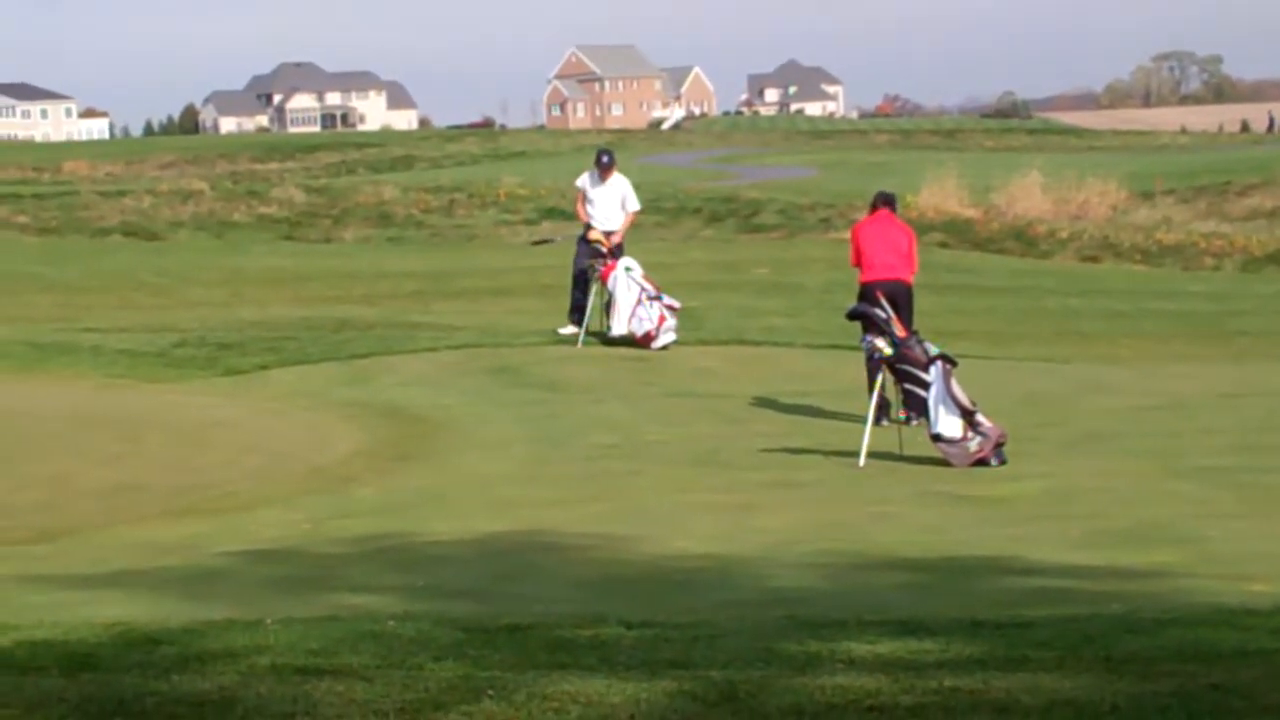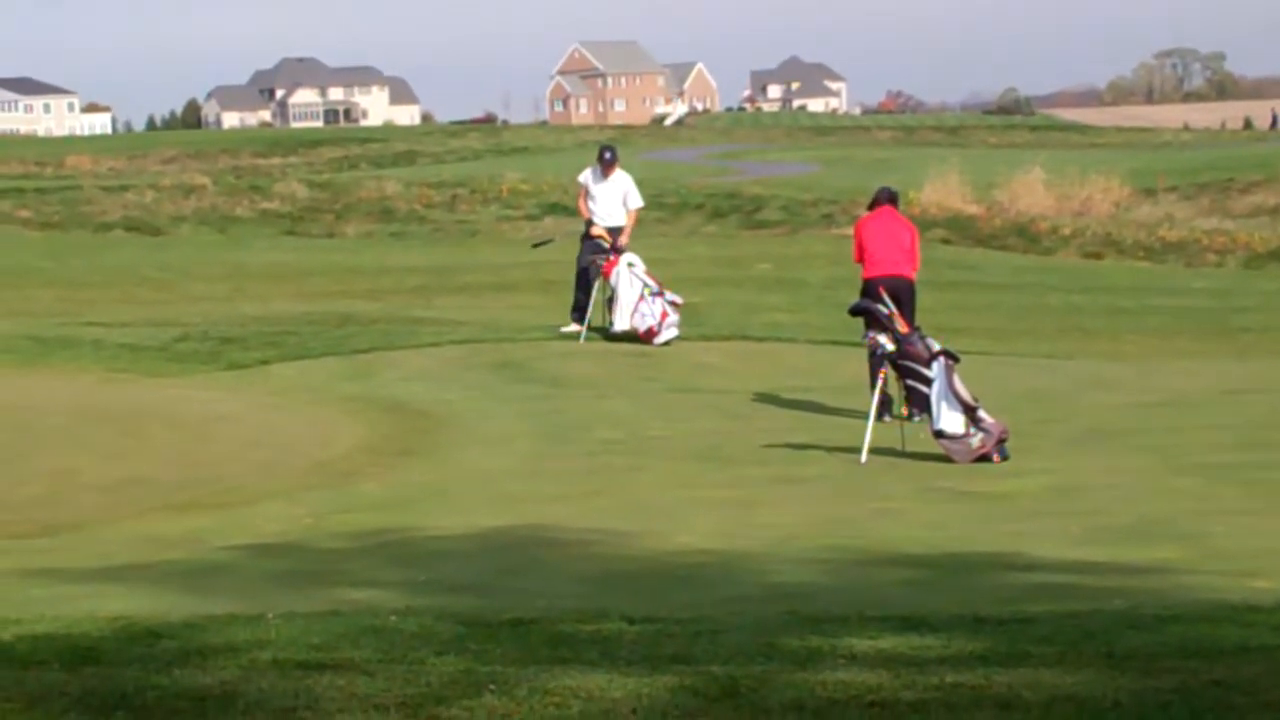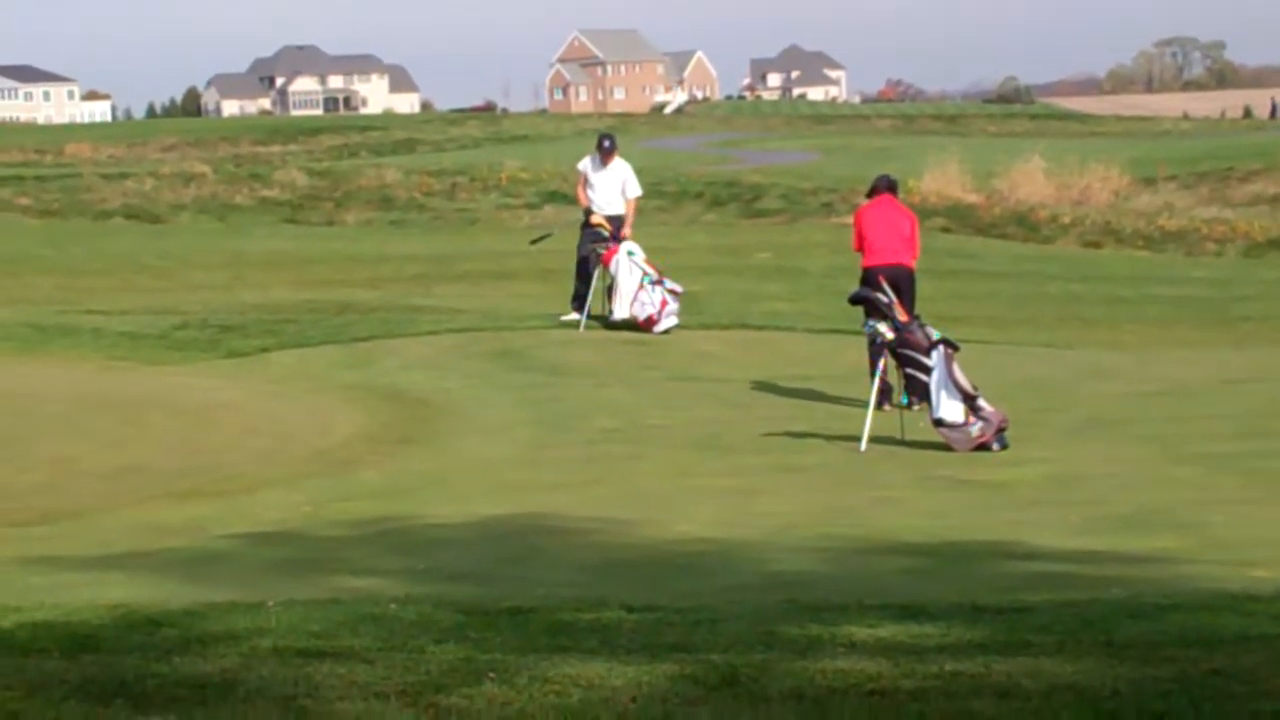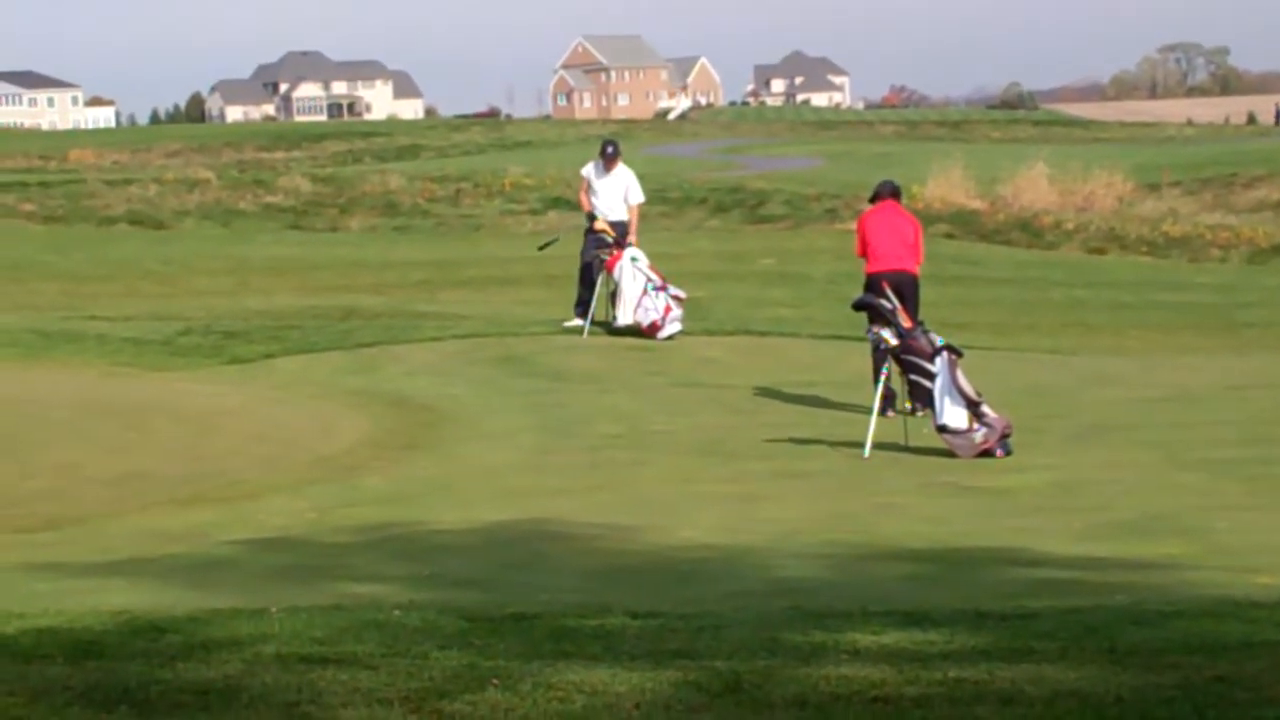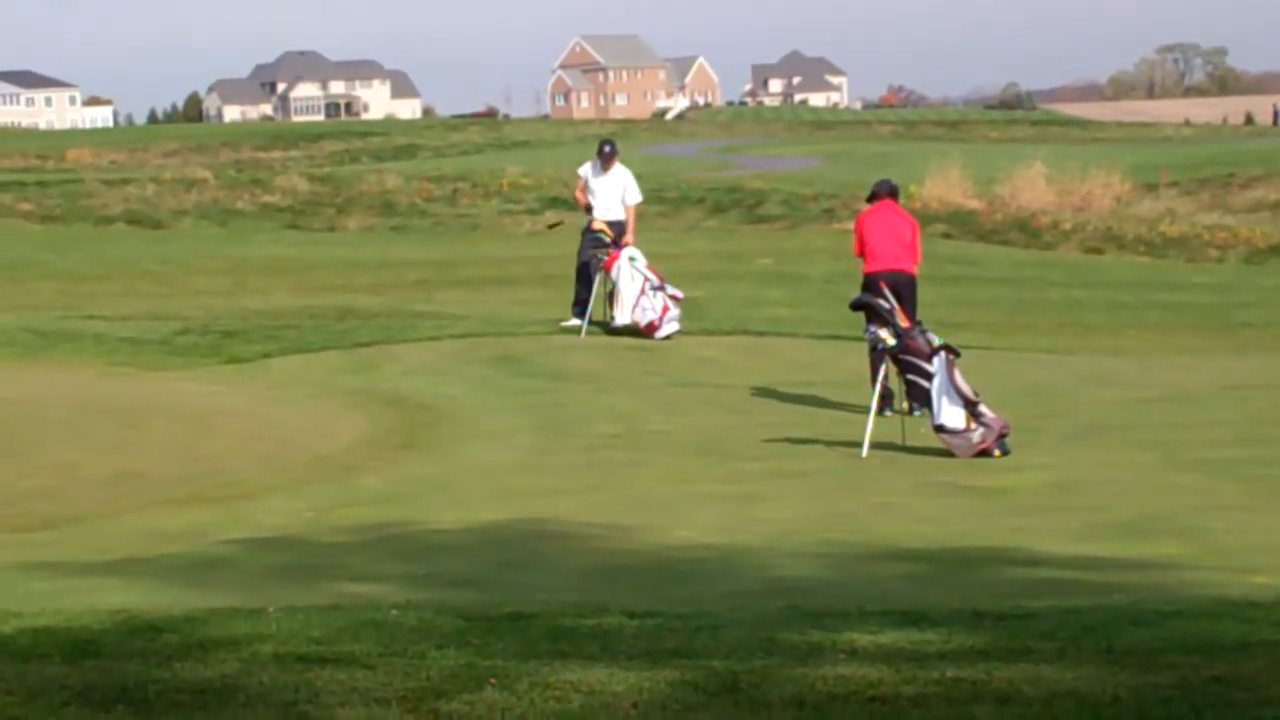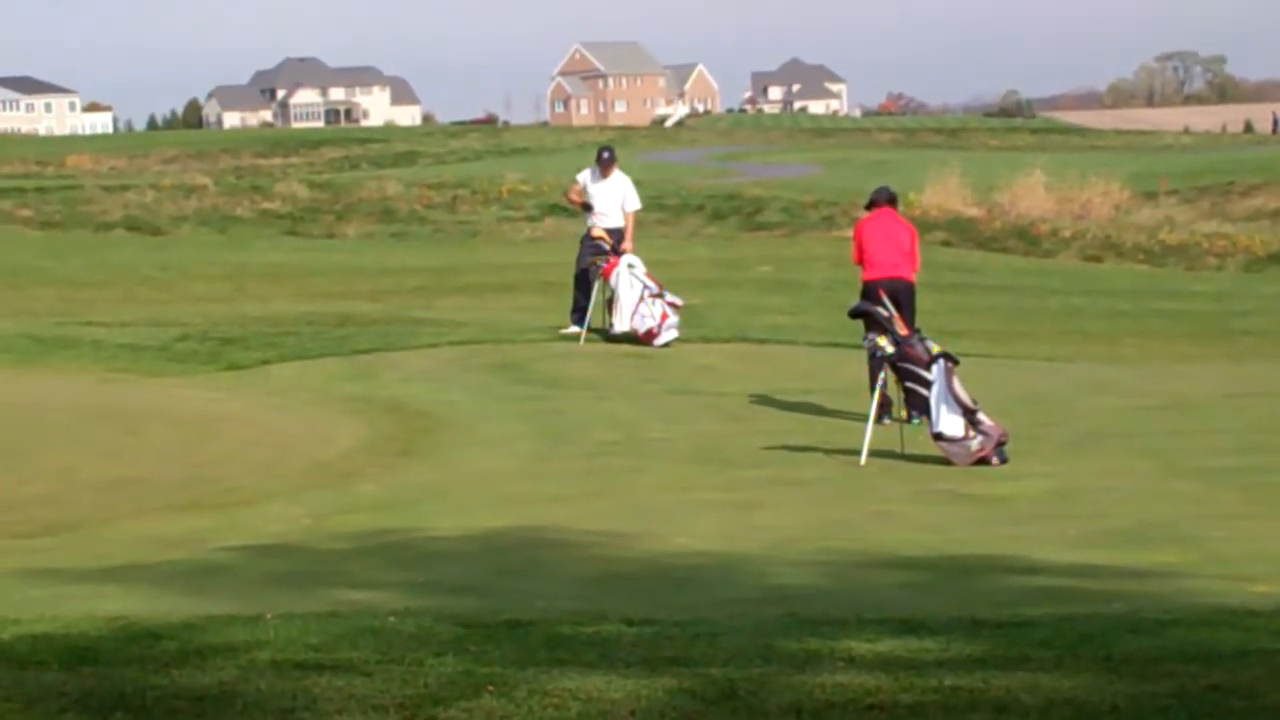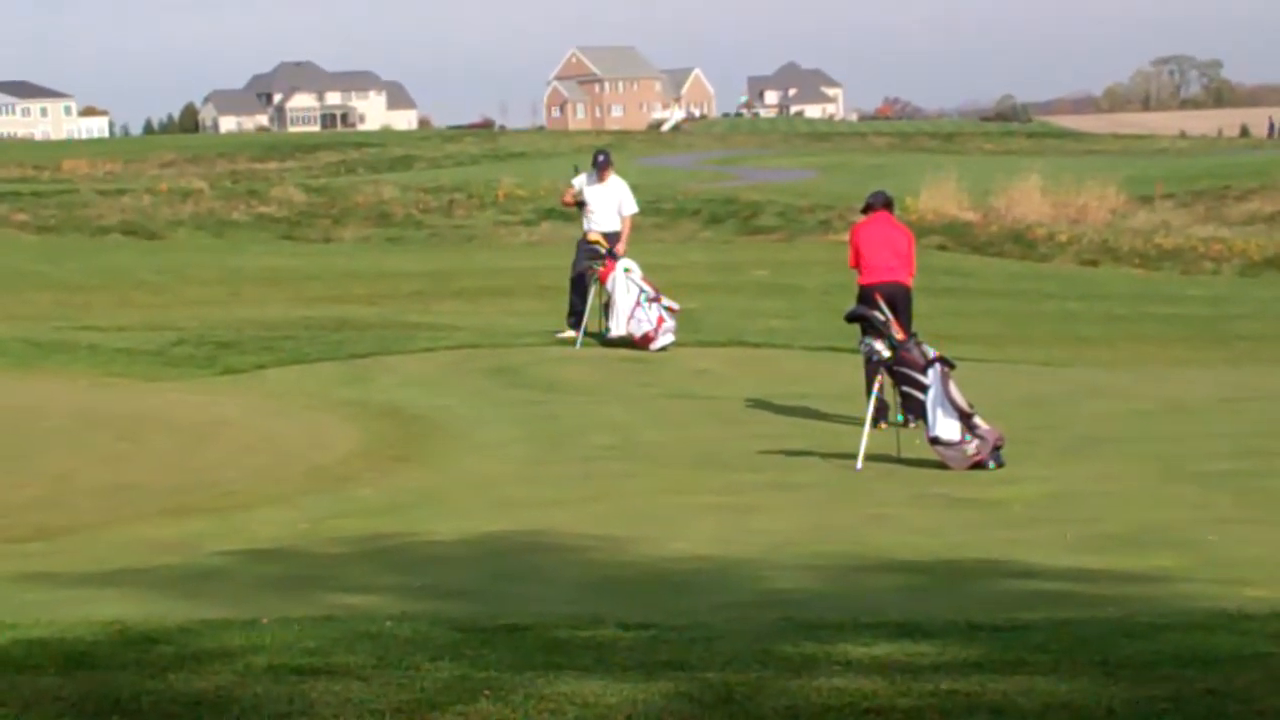
dt=0.1s
person 1, frame 1
left shoulder: (860, 227)
right shoulder: (906, 229)
left elbow: (855, 261)
right elbow: (913, 266)
left hip: (872, 286)
right hip: (901, 286)
left knee: (874, 349)
left ankle: (881, 411)
right ankle: (913, 410)
person 1, frame 2
left shoulder: (863, 223)
right shoulder: (908, 225)
left elbow: (858, 257)
right elbow: (915, 263)
left hip: (874, 282)
right hip: (903, 282)
left ankle: (883, 407)
right ankle: (914, 406)
person 1, frame 3
left shoulder: (862, 211)
right shoulder: (908, 214)
left elbow: (858, 246)
right elbow: (915, 251)
left hip: (874, 271)
right hip: (903, 271)
left knee: (876, 334)
left ankle: (883, 396)
right ankle: (914, 394)
person 1, frame 4
left shoulder: (866, 217)
right shoulder: (911, 220)
left elbow: (861, 252)
right elbow: (918, 257)
left hip: (878, 277)
right hip: (907, 277)
left ankle: (886, 402)
right ankle: (918, 401)
person 1, frame 5
left shoulder: (863, 217)
right shoulder: (909, 219)
left elbow: (858, 251)
right elbow: (916, 257)
left hip: (875, 276)
right hip: (904, 277)
left knee: (877, 340)
left ankle: (884, 402)
person 1, frame 6
left shoulder: (862, 225)
right shoulder: (908, 227)
left elbow: (857, 259)
right elbow: (915, 265)
left hip: (875, 284)
right hip: (903, 284)
left ankle: (883, 410)
right ankle: (915, 409)
person 1, frame 7
left shoulder: (859, 228)
right shoulder: (904, 231)
left elbow: (854, 263)
right elbow: (911, 269)
left hip: (871, 289)
right hip: (900, 288)
left ankle: (879, 414)
right ankle: (911, 412)
person 2, frame 1
left shoulder: (623, 184)
right shoulder: (586, 178)
left elbow: (631, 212)
right elbow: (579, 204)
left wrist: (619, 234)
right wrist: (586, 223)
left hip: (612, 236)
right hip: (590, 235)
right knee: (580, 274)
right ankle: (576, 322)
person 2, frame 2
left shoulder: (625, 180)
right shoulder: (588, 174)
left elbow: (633, 210)
right elbow: (581, 200)
left wrist: (626, 235)
right wrist: (588, 220)
left hip: (615, 232)
right hip: (593, 231)
right knee: (583, 272)
right ankle: (578, 320)
person 2, frame 3
left shoulder: (625, 169)
right shoulder: (587, 163)
left elbow: (631, 200)
right elbow: (580, 188)
left wrist: (628, 226)
right wrist: (585, 208)
left hip: (615, 221)
right hip: (592, 219)
right knee: (583, 262)
right ankle: (578, 309)
person 2, frame 4
left shoulder: (627, 175)
right shoulder: (591, 169)
left elbow: (634, 207)
right elbow: (582, 193)
left wrist: (633, 233)
right wrist: (588, 212)
left hip: (618, 227)
right hip: (596, 225)
right knee: (587, 268)
right ankle: (581, 315)
person 2, frame 5
left shoulder: (625, 175)
right shoulder: (588, 168)
left elbow: (631, 207)
right elbow: (577, 191)
left wrist: (629, 233)
right wrist: (584, 204)
left hip: (616, 227)
right knee: (583, 267)
right ankle: (579, 314)
person 2, frame 6
left shoulder: (624, 182)
right shoulder: (587, 175)
left elbow: (630, 213)
right elbow: (570, 195)
left wrist: (628, 240)
right wrist: (582, 203)
left hip: (615, 234)
right hip: (593, 232)
right knee: (582, 274)
right ankle: (578, 322)
person 2, frame 7
left shoulder: (620, 186)
right shoulder: (583, 179)
left elbow: (627, 217)
right elbow: (565, 198)
left wrist: (623, 243)
right wrist: (576, 202)
left hip: (611, 238)
right hip: (589, 237)
right knee: (578, 278)
right ankle: (574, 326)
